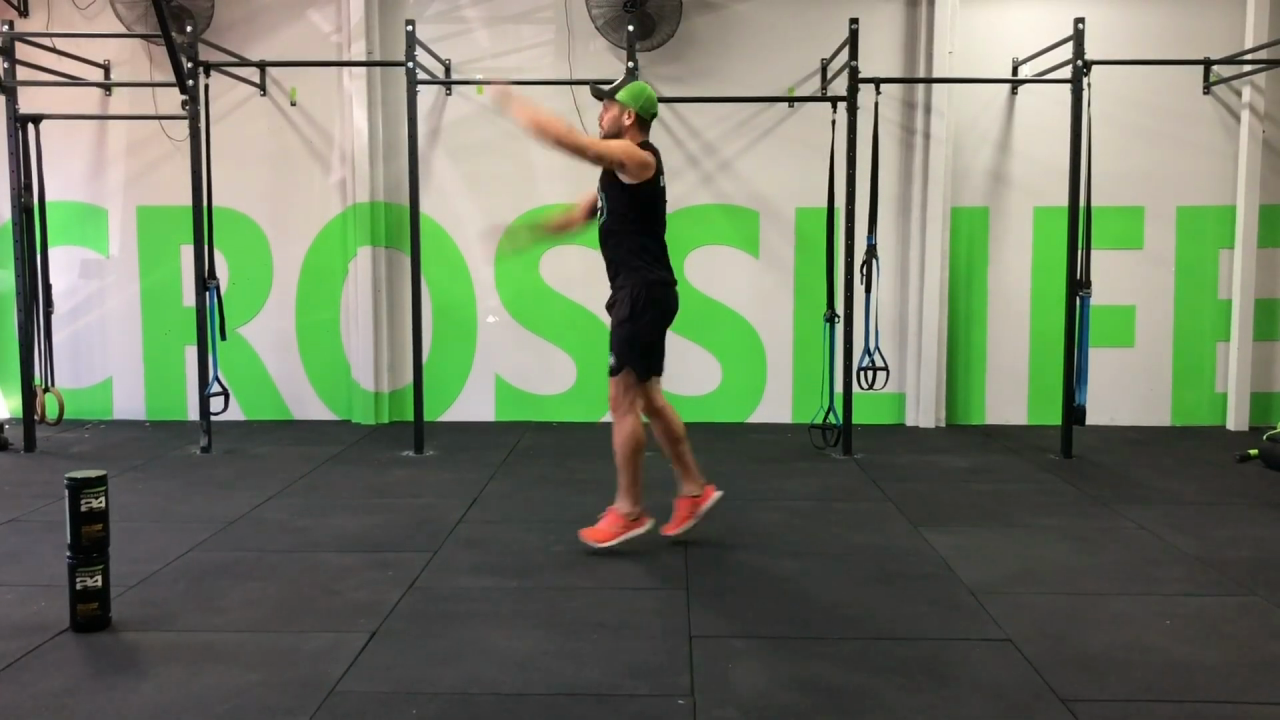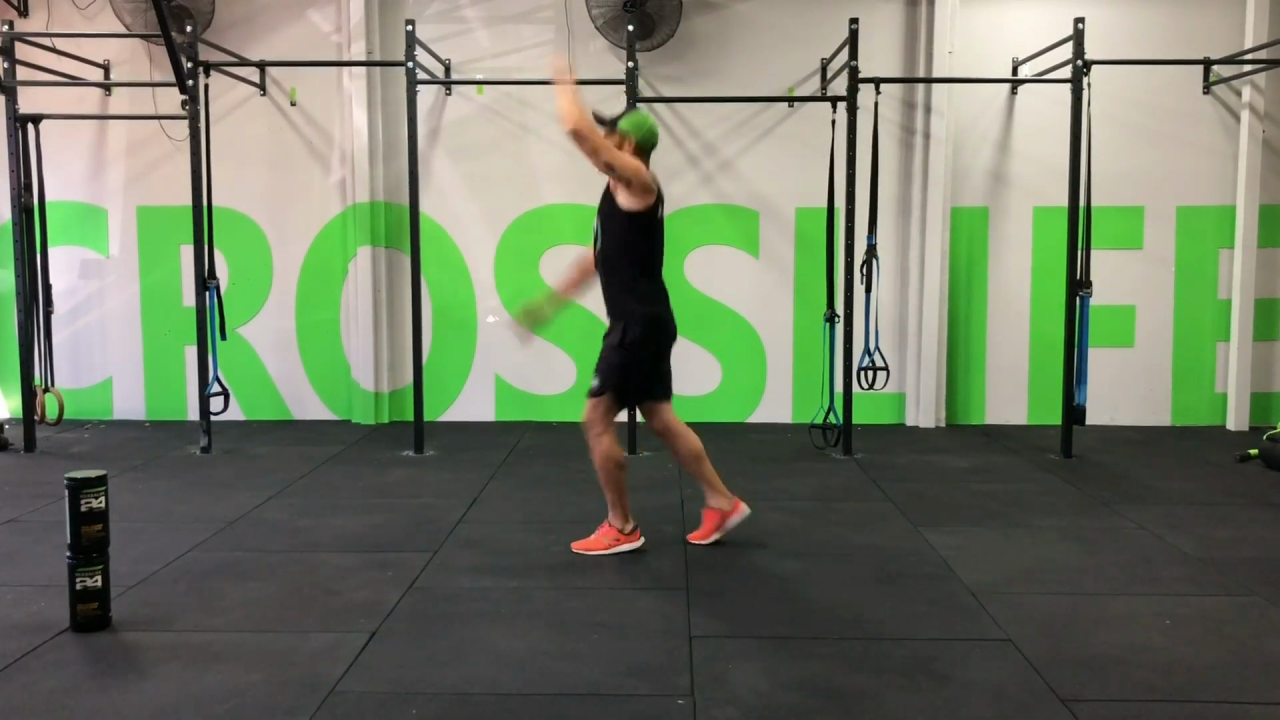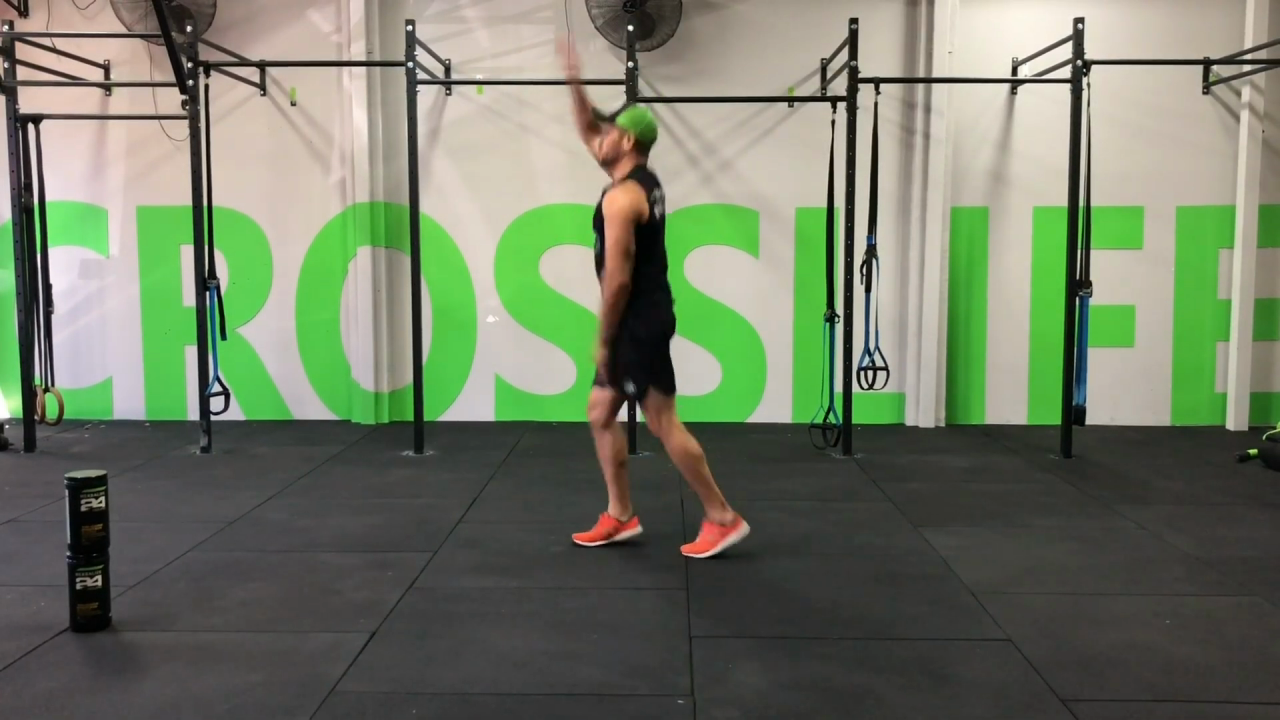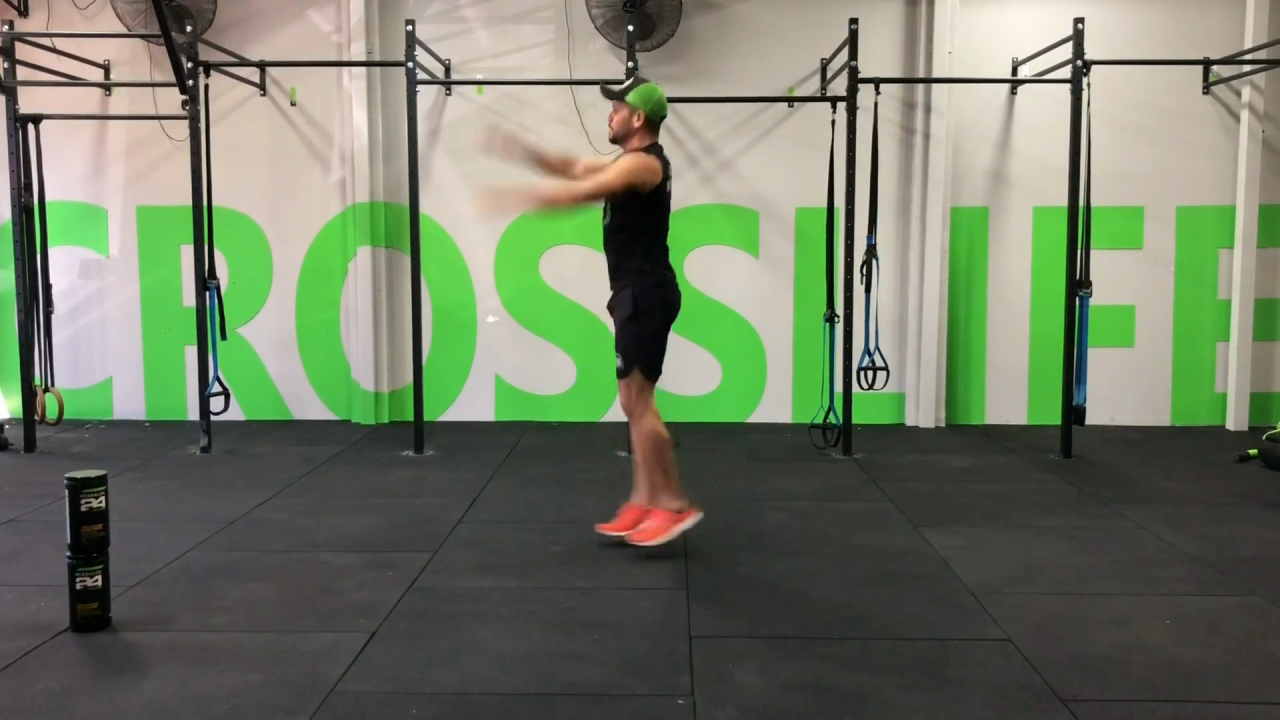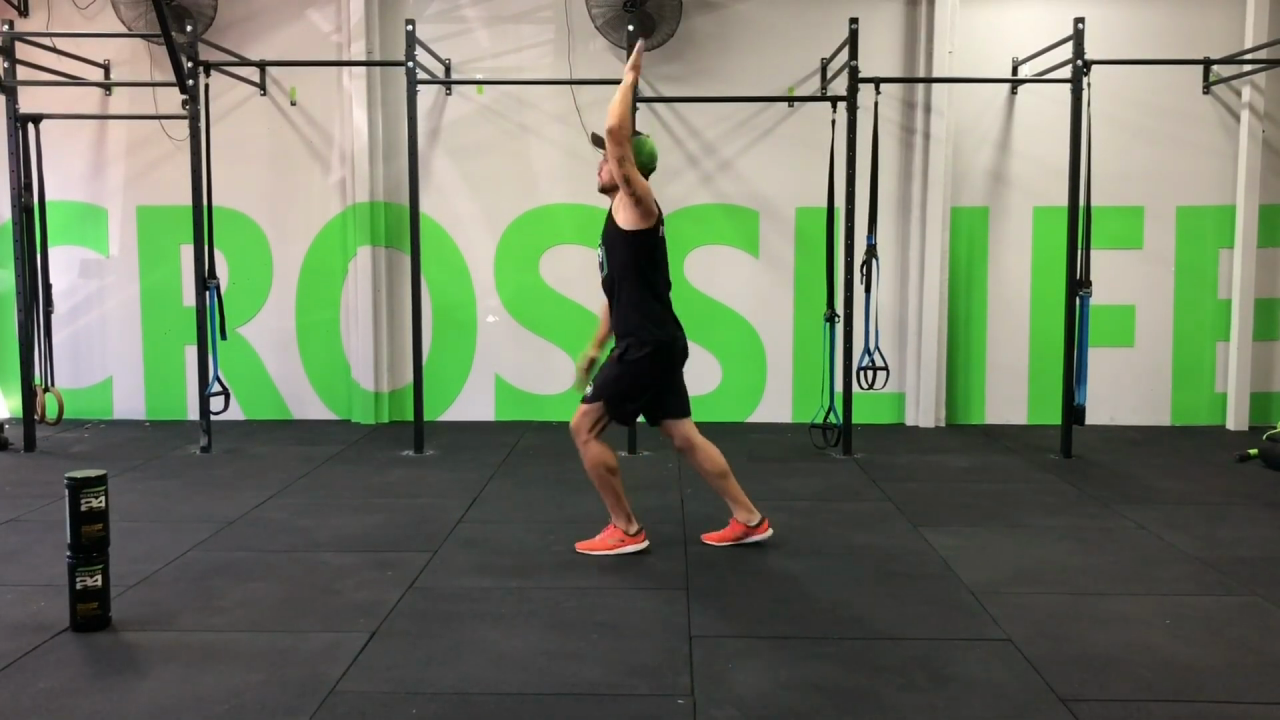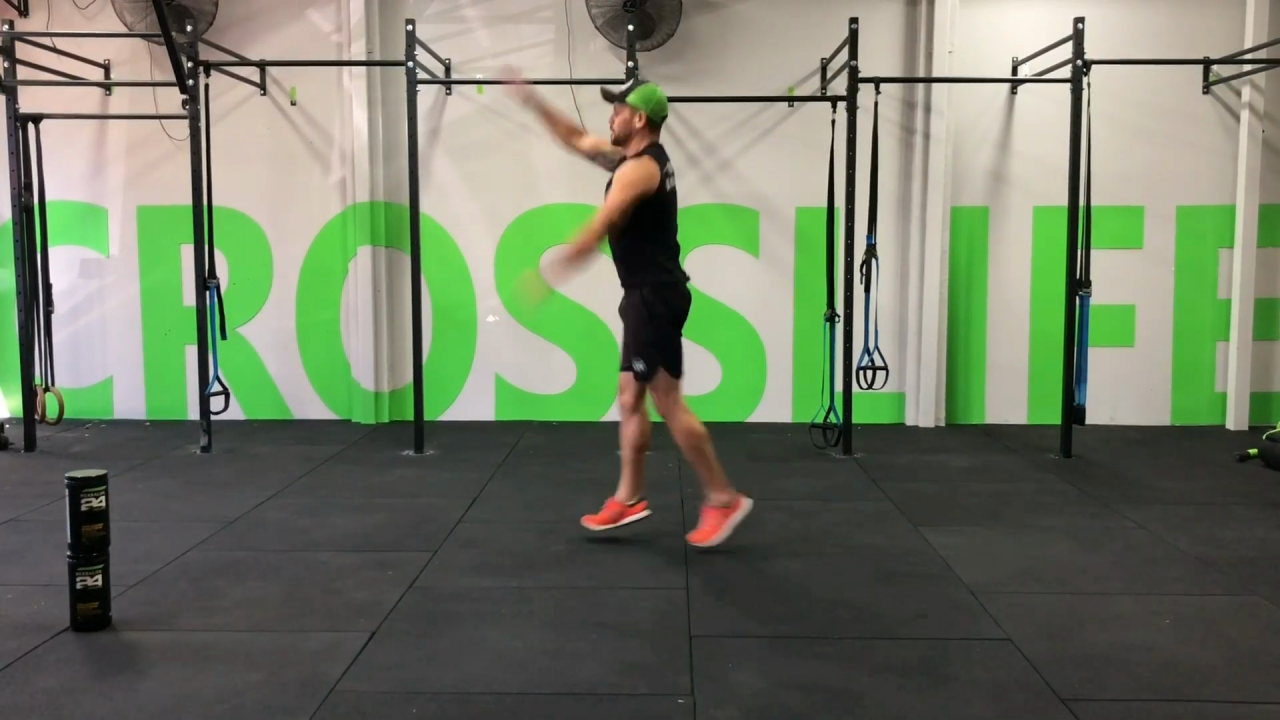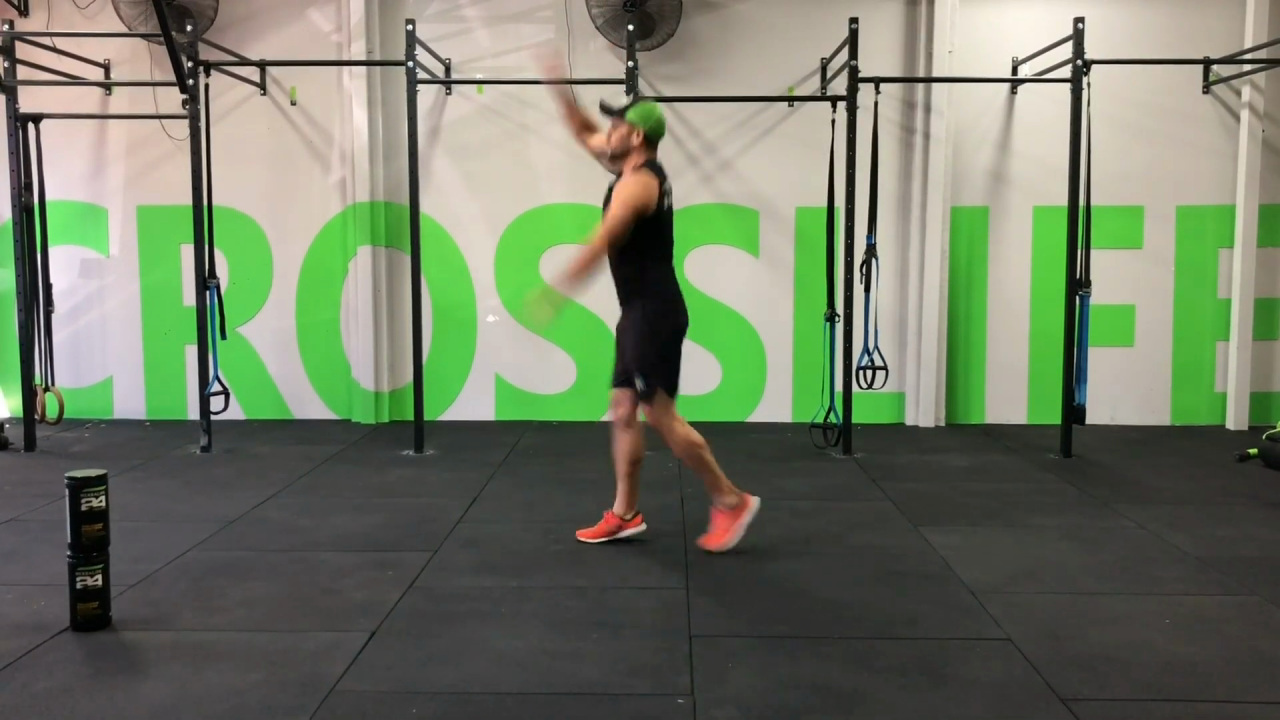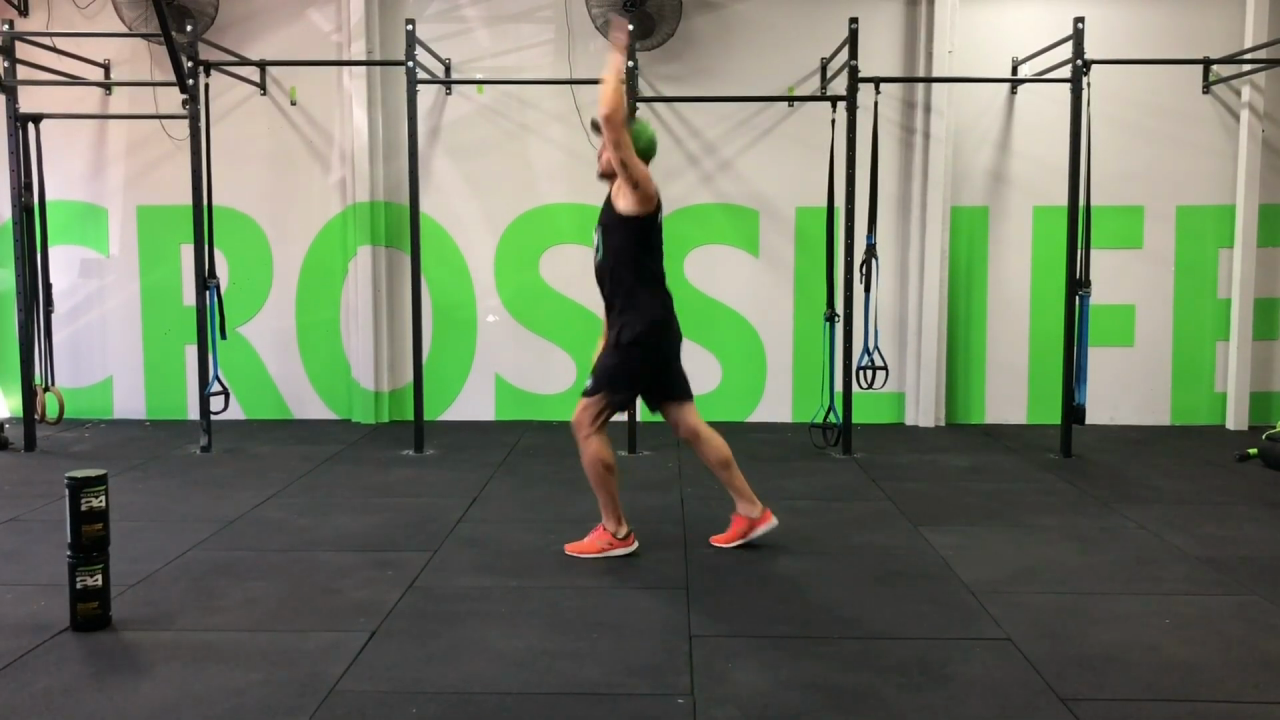
dt=0.3s
person 1, frame 1
left shoulder: (636, 158)
right shoulder: (621, 163)
left elbow: (568, 137)
right elbow: (578, 216)
left wrist: (518, 106)
left hip: (643, 294)
right hip: (635, 293)
left knee: (624, 401)
right knee: (646, 398)
left ankle: (628, 510)
right ankle: (694, 489)
person 1, frame 2
left shoulder: (637, 182)
right shoulder: (626, 195)
left elbow: (577, 129)
right elbow: (595, 260)
left wrist: (565, 83)
right wrist: (548, 304)
left hip: (638, 328)
right hip: (638, 323)
left knee: (597, 423)
right knee: (663, 422)
left ankle: (622, 526)
right ankle: (721, 505)
person 1, frame 3
left shoulder: (622, 197)
right shoulder: (637, 183)
left elbow: (617, 274)
right elbow: (589, 133)
left wrist: (603, 339)
right wrist: (575, 80)
left hip: (639, 320)
right hip: (638, 320)
left knee: (663, 424)
right knee: (600, 414)
left ankle: (721, 519)
right ankle: (620, 516)
person 1, frame 4
left shoulder: (643, 163)
right shoulder: (629, 161)
left elbow: (576, 193)
right elbow: (569, 166)
left wrist: (516, 198)
right wrist: (516, 148)
left hip: (646, 297)
right hip: (636, 296)
left knee: (636, 403)
right knee: (635, 402)
left ankle: (669, 504)
right ankle: (644, 500)
person 1, frame 5
left shoulder: (638, 206)
right shoulder: (625, 218)
left elbow: (614, 130)
right elbow: (618, 293)
left wrist: (629, 78)
right wrist: (594, 349)
left hip: (646, 345)
right hip: (651, 342)
left knee: (584, 430)
right knee: (685, 438)
left ankle: (625, 529)
right ankle: (747, 520)
person 1, frame 6
left shoulder: (639, 168)
right shoulder: (641, 157)
left elbow: (596, 231)
right elbow: (579, 134)
left wrist: (549, 271)
right wrist: (531, 100)
left hip: (658, 300)
right hip: (648, 298)
left knee: (667, 404)
right knee: (631, 398)
left ankle: (722, 500)
right ankle: (628, 498)
person 1, frame 7
left shoulder: (638, 182)
right shoulder: (638, 172)
left elbow: (594, 248)
right elbow: (585, 135)
left wrist: (551, 294)
right wrist: (560, 90)
left hip: (654, 315)
right hip: (639, 315)
left knee: (662, 421)
right knee: (623, 414)
left ankle: (731, 503)
right ankle: (623, 512)
person 1, frame 8
left shoulder: (636, 191)
right shoulder: (622, 204)
left elbow: (611, 116)
left wrist: (616, 60)
right wrist: (608, 341)
left hip: (641, 331)
right hip: (646, 328)
left knee: (586, 422)
right knee: (689, 426)
left ankle: (614, 531)
right ankle: (752, 513)
